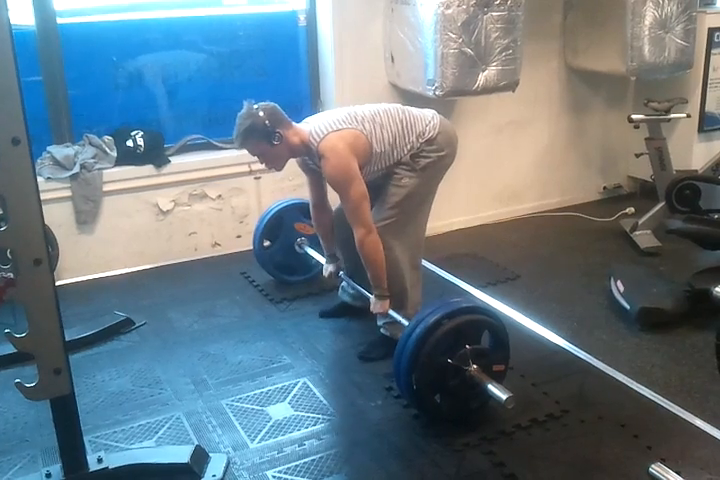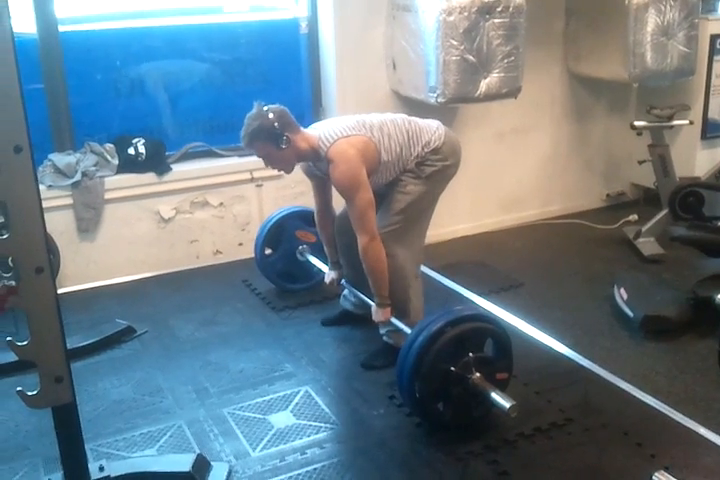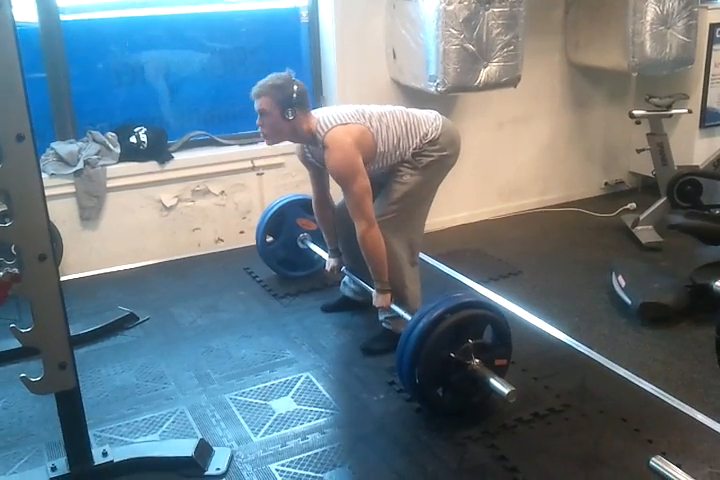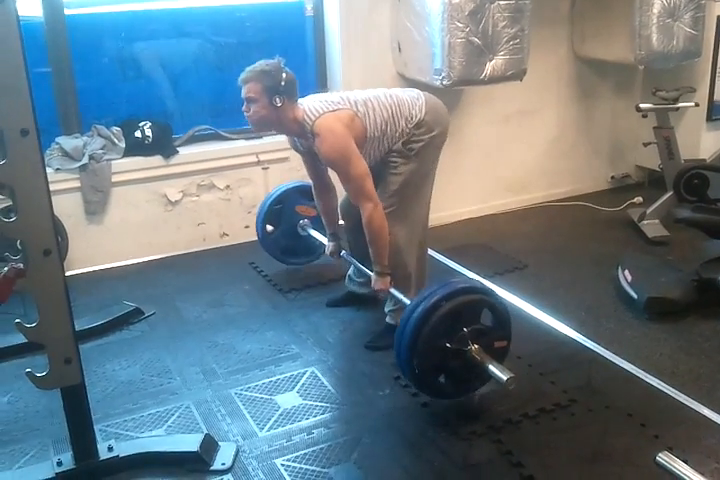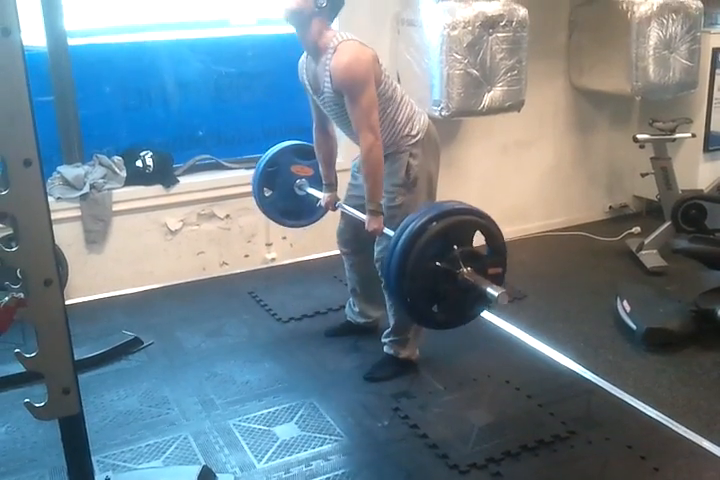
dt=1s
person 1, frame 1
left shoulder: (333, 154)
right shoulder: (305, 142)
left elbow: (365, 230)
right elbow: (319, 207)
left wrist: (381, 294)
right wrist: (331, 257)
left hip: (430, 142)
right hip: (400, 146)
left knee: (388, 231)
right knee: (345, 221)
left ankle: (397, 329)
right ankle: (356, 297)
person 1, frame 2
left shoulder: (342, 159)
right shoulder: (311, 149)
left elbow: (368, 238)
right elbow: (323, 213)
left wrist: (382, 302)
right wrist: (334, 264)
left hip: (434, 152)
right hip: (402, 155)
left knee: (391, 238)
right knee: (346, 227)
left ankle: (401, 338)
right ankle: (357, 305)
person 1, frame 3
left shoulder: (338, 147)
right shoulder: (306, 143)
left elbow: (367, 225)
right elbow: (321, 201)
left wrist: (383, 289)
right wrist: (333, 252)
left hip: (433, 143)
right hip: (402, 145)
left knee: (391, 228)
right knee: (345, 216)
left ankle: (400, 325)
right ankle: (358, 292)
person 1, frame 4
left shoulder: (329, 135)
right shoulder: (296, 128)
left elbow: (371, 207)
right elbow: (321, 185)
left wrist: (382, 272)
right wrist: (332, 236)
left hip: (421, 124)
right hip: (393, 127)
left knee: (394, 221)
right knee: (351, 211)
left ankle: (404, 318)
right ankle: (362, 287)
person 1, frame 5
left shoulder: (348, 58)
right shoulder: (307, 63)
left elbow: (370, 138)
right elbow: (323, 129)
left wrist: (376, 211)
right wrist: (329, 186)
left hip: (410, 149)
right hip: (377, 149)
right knee: (352, 238)
left ankle: (402, 350)
right ankle: (363, 316)
